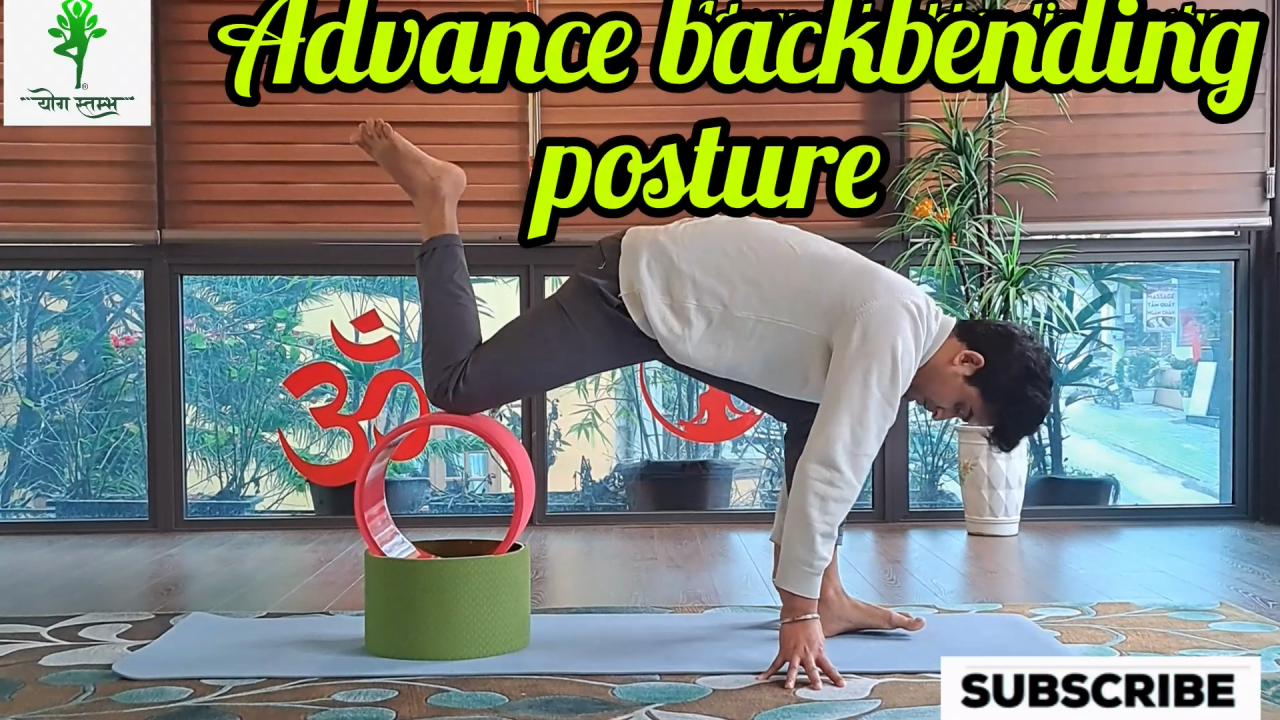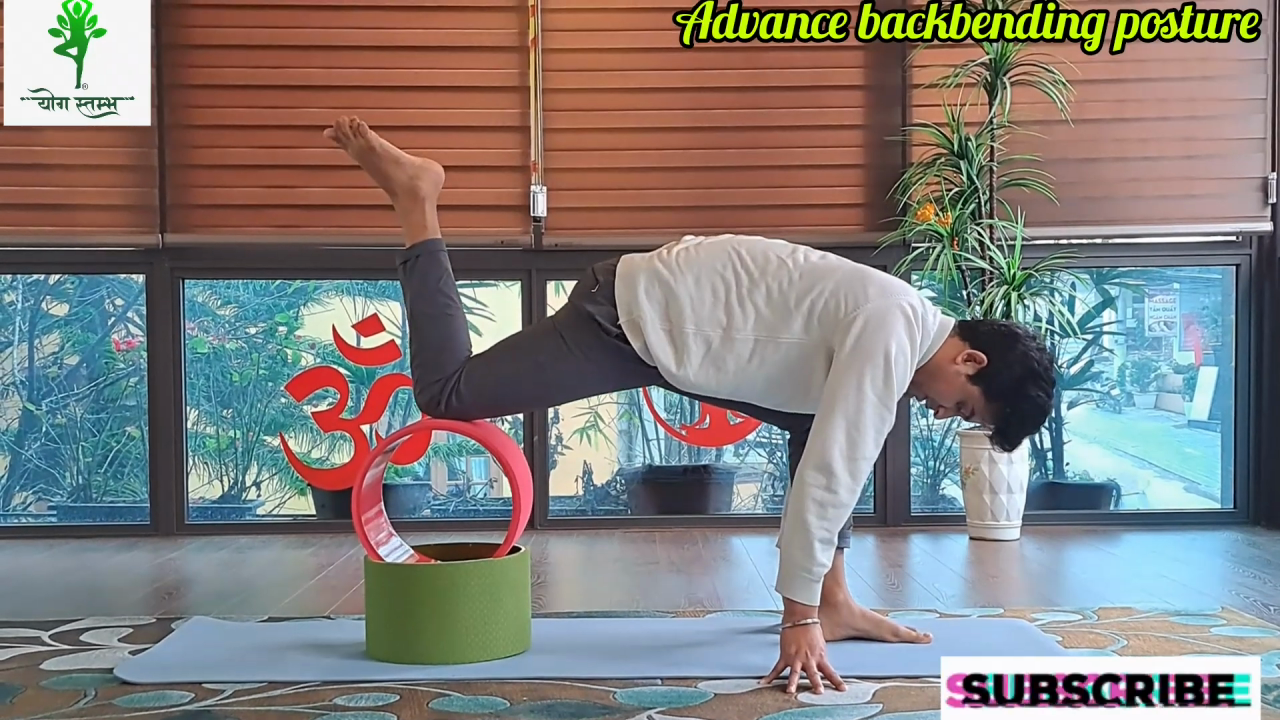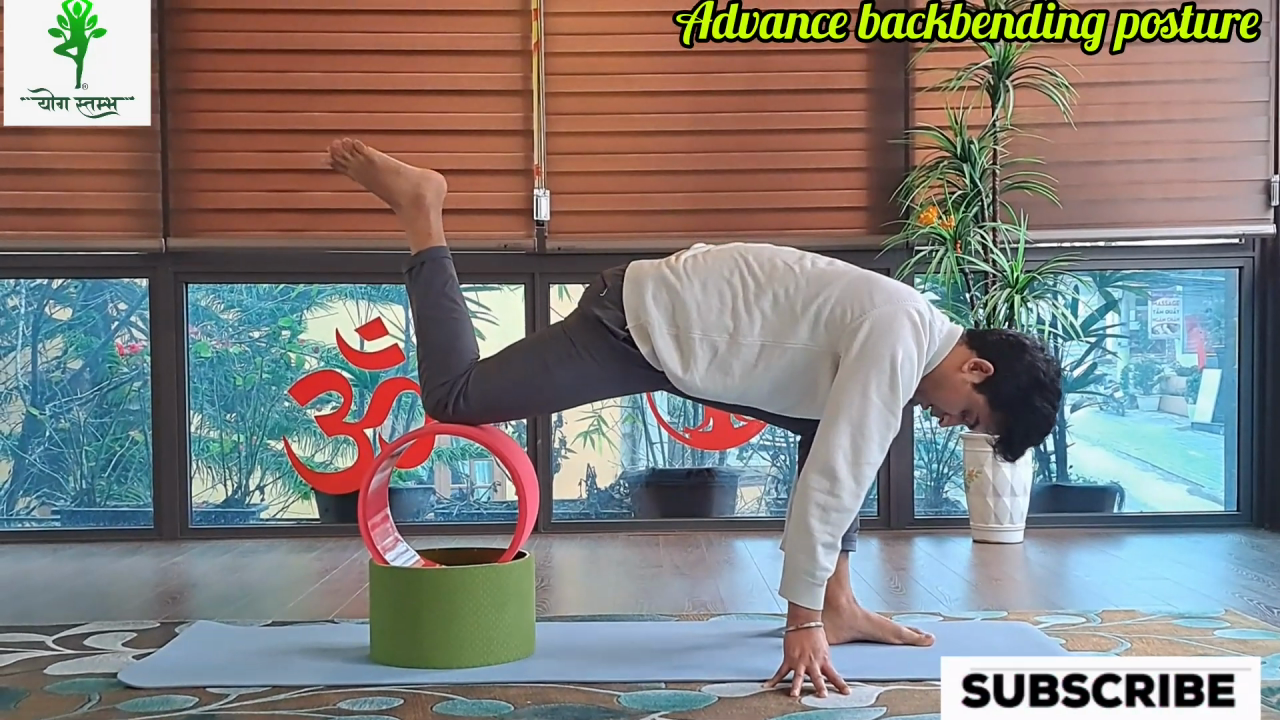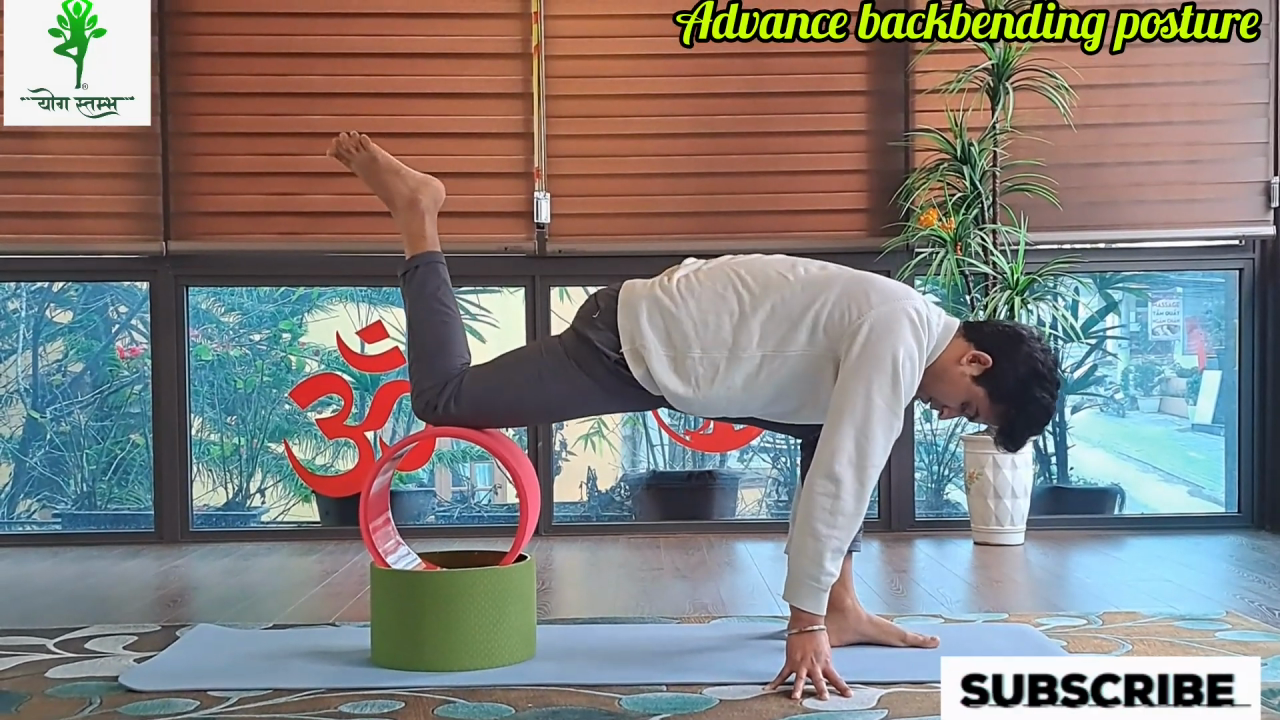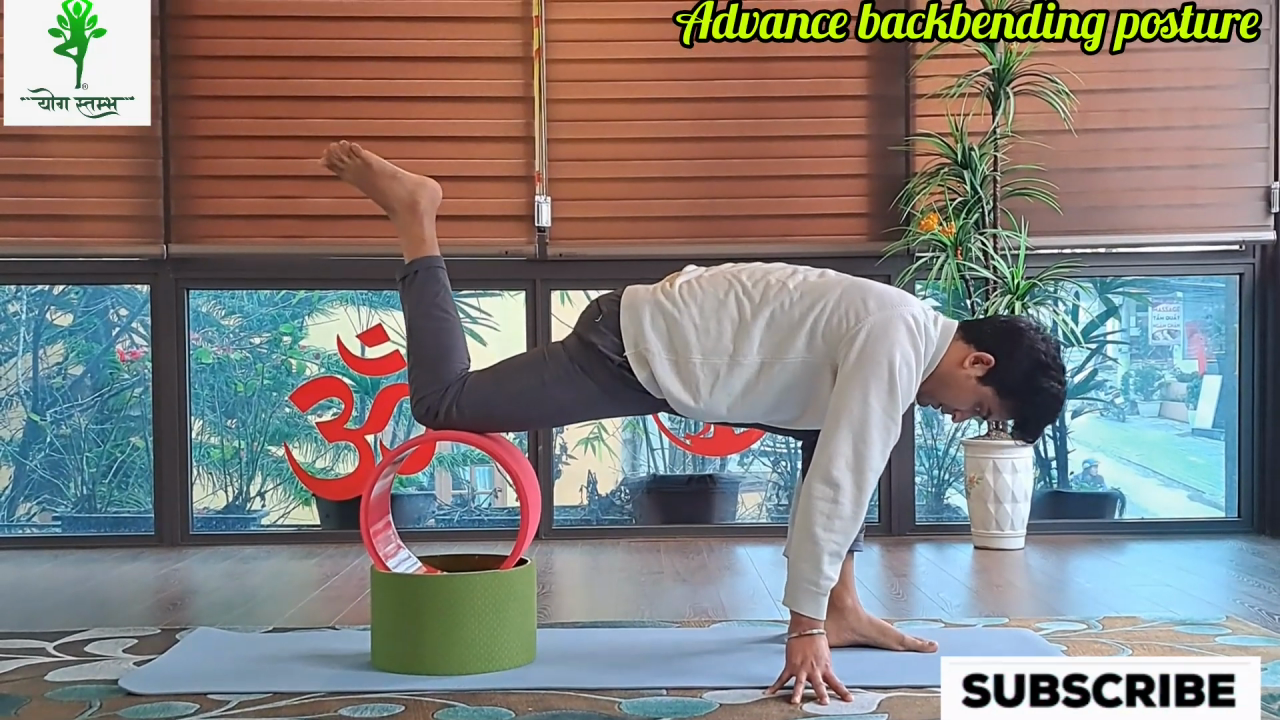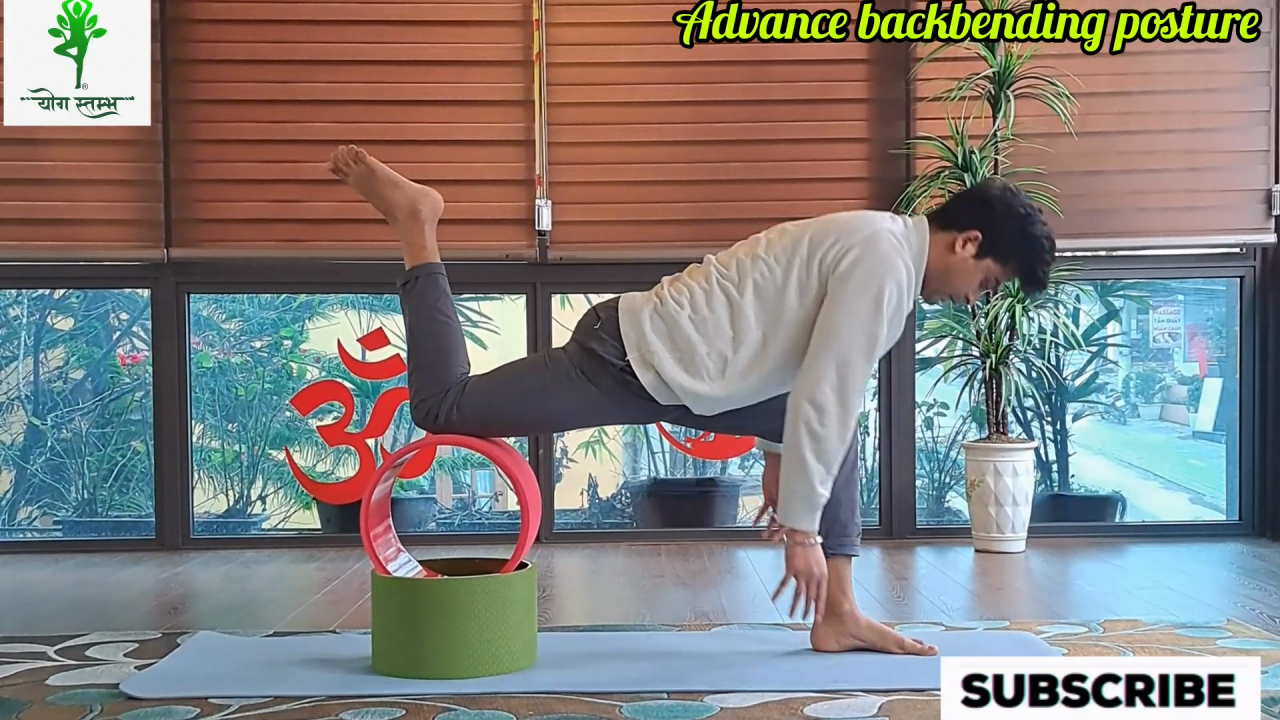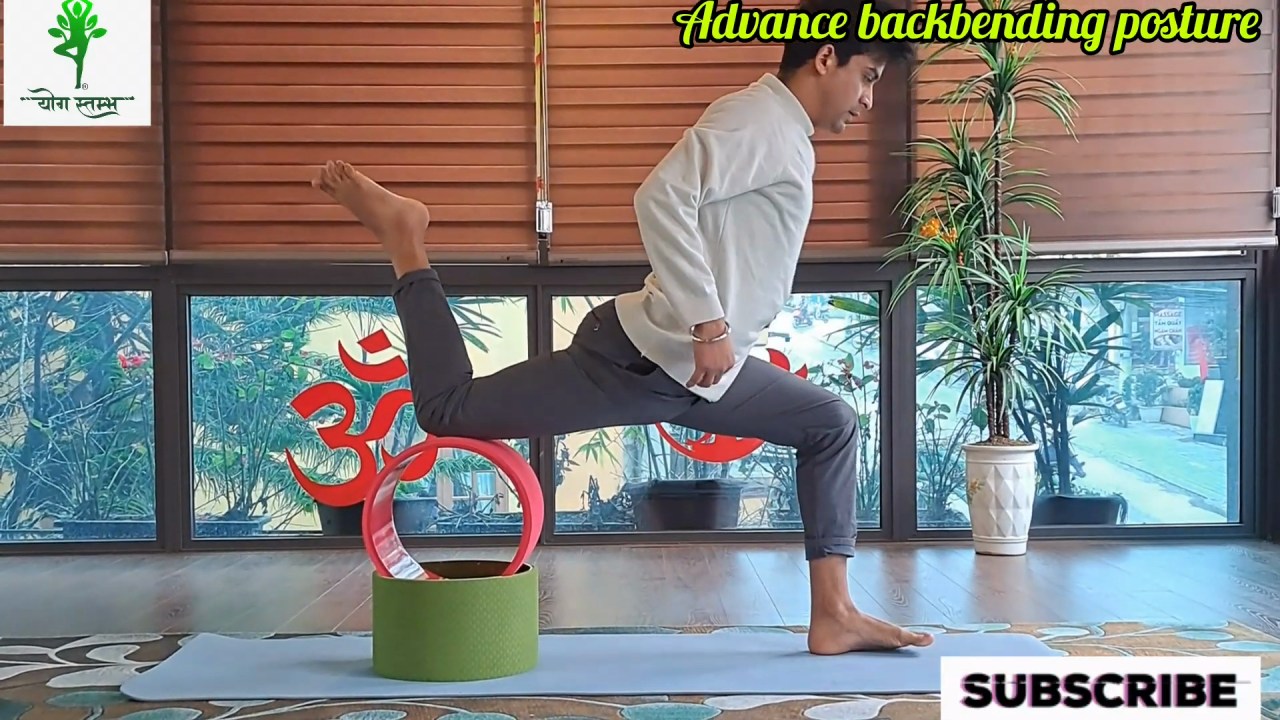
dt=0.7s
person 1, frame 1
left shoulder: (900, 329)
right shoulder: (893, 332)
left elbow: (824, 454)
right elbow: (832, 471)
left wrist: (817, 595)
right wrist: (799, 614)
left hip: (677, 297)
right hip: (634, 290)
left knee: (815, 411)
right knee: (457, 385)
left ankle: (835, 599)
right ankle: (436, 197)
person 1, frame 2
left shoulder: (898, 328)
right shoulder: (891, 334)
left elbow: (829, 459)
right elbow: (829, 474)
left wrist: (822, 600)
right wrist: (798, 619)
left hip: (665, 311)
right hip: (630, 316)
left knee: (820, 417)
right knee: (447, 393)
left ankle: (838, 605)
right ankle: (415, 195)
person 1, frame 3
left shoulder: (903, 332)
right shoulder: (897, 342)
left elbow: (835, 458)
right elbow: (832, 480)
left wrist: (824, 604)
right wrist: (801, 623)
left hip: (674, 316)
right hip: (634, 320)
left knee: (830, 423)
right knee: (453, 397)
left ankle: (839, 608)
right ankle: (419, 206)
person 1, frame 4
left shoulder: (902, 330)
right shoulder: (898, 341)
left elbow: (842, 466)
right elbow: (840, 482)
left wrist: (828, 605)
right wrist: (805, 624)
left hip: (667, 333)
right hip: (630, 343)
left knee: (829, 427)
right knee: (443, 399)
left ankle: (844, 610)
right ankle: (416, 208)
person 1, frame 5
left shoulder: (905, 333)
right shoulder: (895, 345)
left elbow: (836, 470)
right elbow: (836, 486)
left wrist: (827, 605)
right wrist: (805, 627)
left hip: (670, 340)
right hip: (634, 348)
left knee: (833, 430)
right knee: (444, 403)
left ankle: (845, 612)
right ankle: (414, 212)
person 1, frame 6
left shoulder: (882, 243)
right shoulder: (885, 265)
left elbow: (812, 390)
right elbow: (825, 403)
left wrist: (779, 456)
right wrist: (801, 530)
left hip: (667, 356)
right hip: (633, 360)
left knee: (827, 425)
right knee: (443, 406)
left ankle: (839, 615)
right ankle: (416, 223)
person 1, frame 7
left shoulder: (784, 132)
right shoulder: (759, 117)
right elbow: (662, 199)
right wrist: (709, 324)
left hip: (698, 370)
right hip: (642, 357)
left knee: (832, 424)
right knee: (447, 411)
left ankle: (833, 614)
right ankle: (402, 238)
